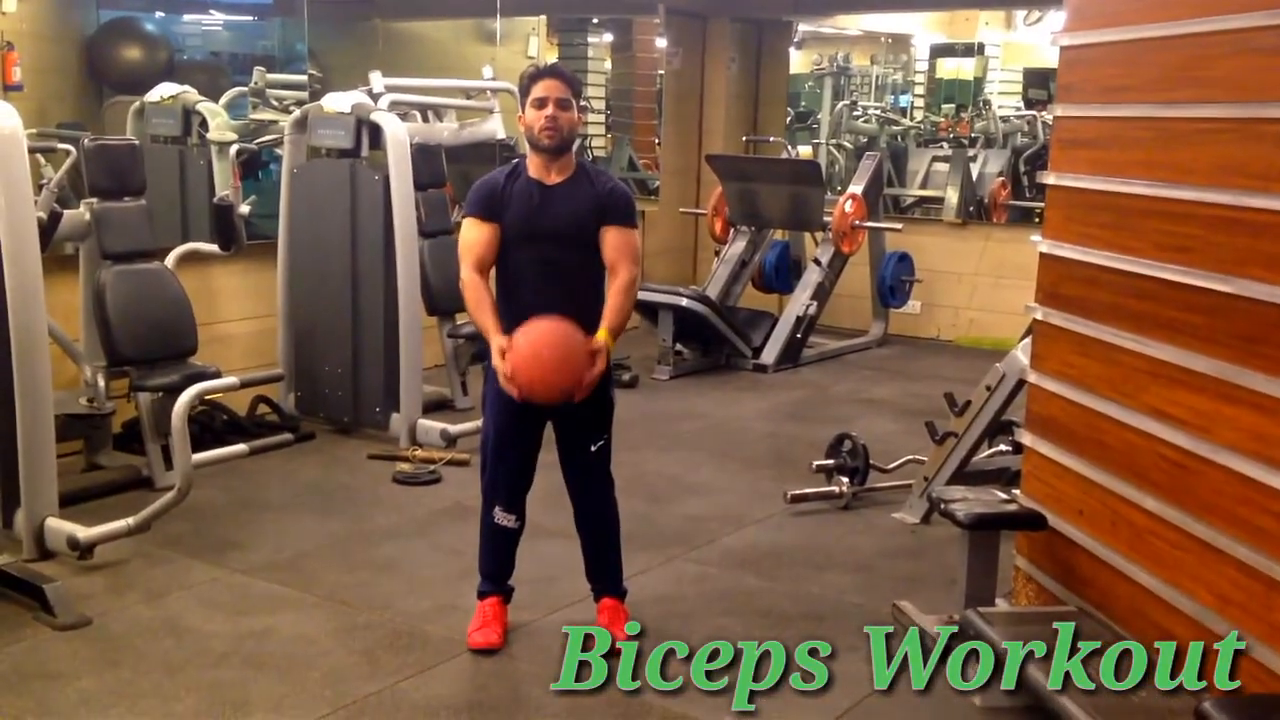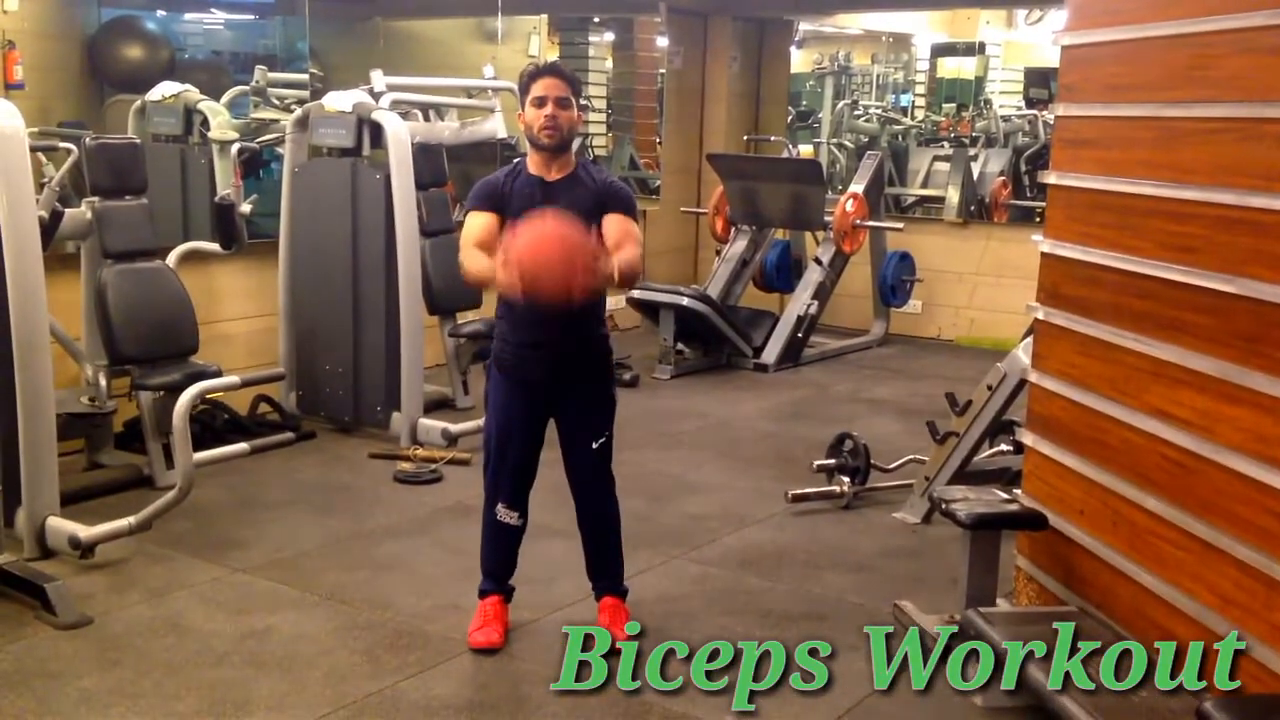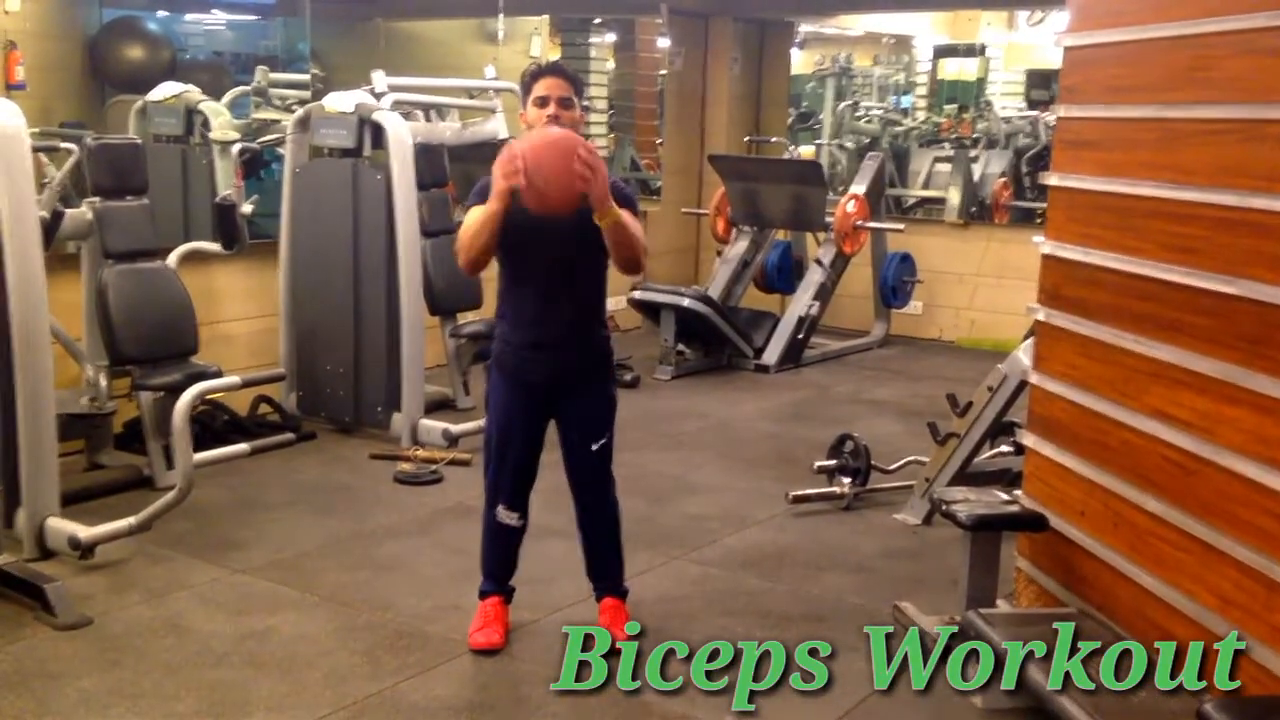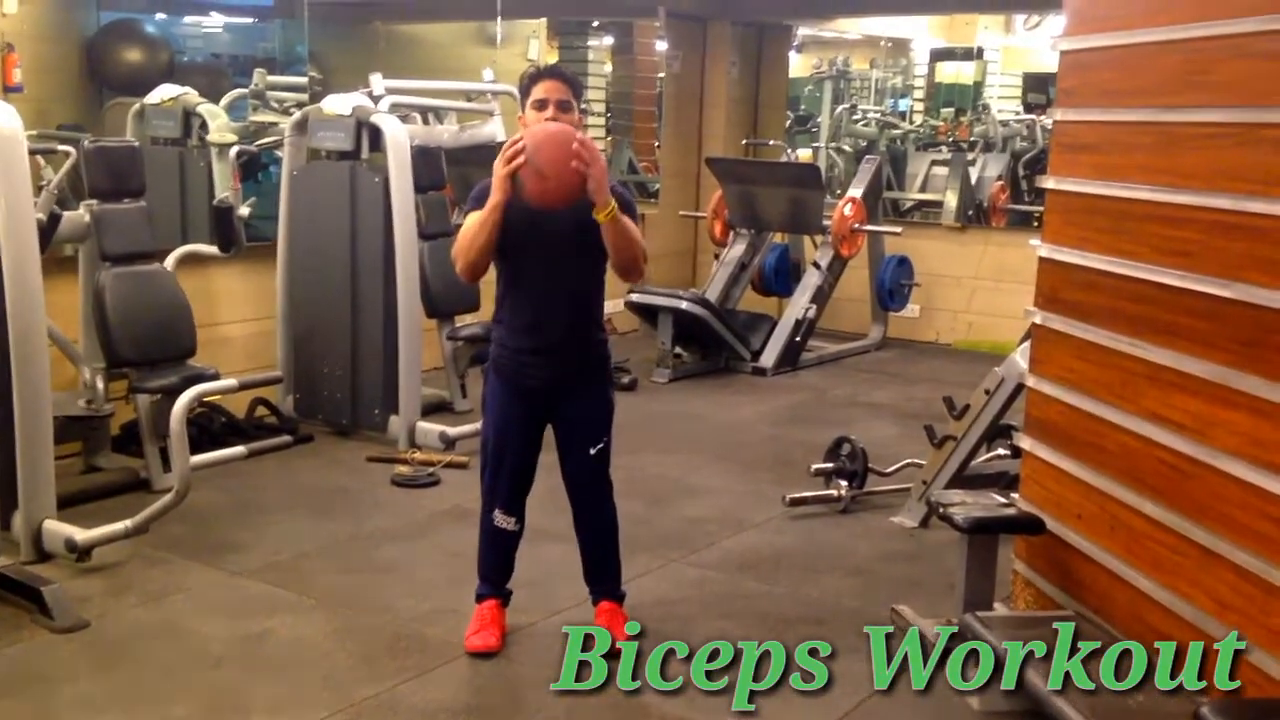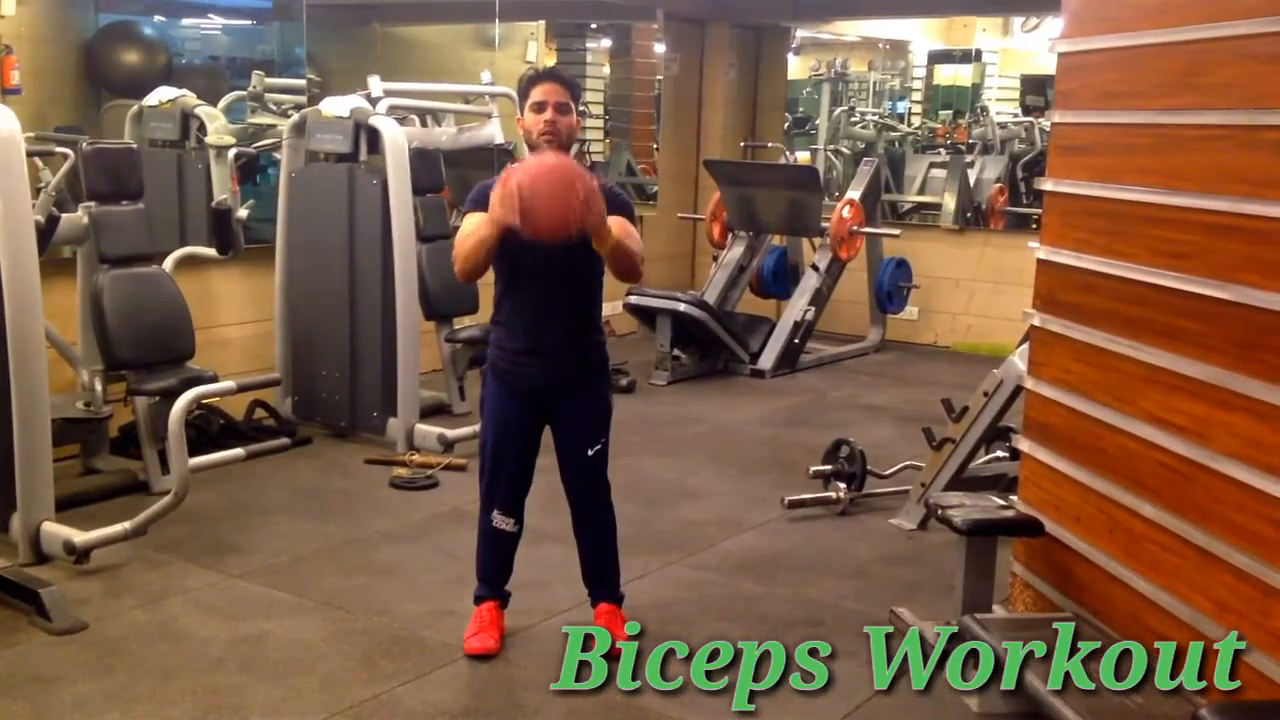
dt=0.3s
person 1, frame 1
left shoulder: (608, 194)
right shoulder: (492, 191)
left elbow: (624, 274)
right elbow: (472, 272)
left wrist: (603, 341)
right wrist: (495, 339)
left hip: (584, 365)
right hip: (513, 364)
left knee: (593, 486)
right knee: (502, 486)
left ankle: (609, 598)
right ankle: (492, 597)
person 1, frame 2
left shoulder: (606, 190)
right shoulder: (494, 190)
left elbow: (633, 260)
right elbow: (468, 259)
left wrist: (606, 270)
right wrist: (497, 270)
left hip: (586, 364)
right hip: (516, 363)
left knee: (594, 484)
right knee: (505, 484)
left ankle: (611, 597)
right ankle: (493, 596)
person 1, frame 3
left shoulder: (608, 187)
right shoulder: (496, 184)
left elbow: (635, 260)
right elbow: (467, 258)
left wrist: (601, 204)
right wrist: (500, 203)
left hip: (586, 365)
right hip: (516, 364)
left knee: (595, 485)
right knee: (506, 486)
left ankle: (611, 598)
right ankle: (494, 597)
person 1, frame 4
left shoulder: (607, 192)
right shoulder: (493, 189)
left elbow: (634, 268)
right elbow: (466, 268)
left wrist: (601, 199)
right wrist: (500, 198)
left hip: (584, 371)
right hip: (513, 369)
left knee: (593, 491)
right knee: (502, 490)
left ankle: (608, 602)
right ankle: (491, 601)
person 1, frame 5
left shoulder: (606, 197)
right shoulder: (490, 194)
left elbow: (633, 269)
right elbow: (463, 267)
left wrist: (599, 227)
right wrist: (496, 222)
left hip: (582, 372)
right hip: (511, 370)
left knee: (590, 491)
right knee: (500, 491)
left ankle: (607, 603)
right ankle: (489, 602)
